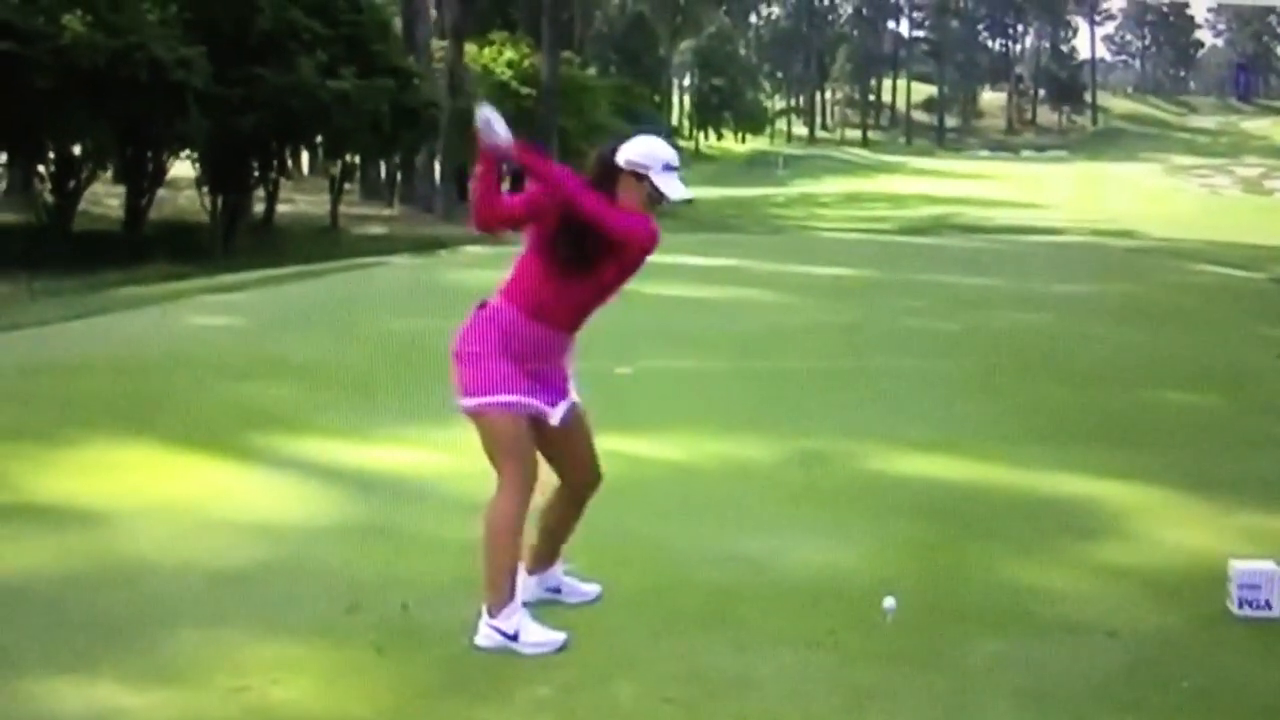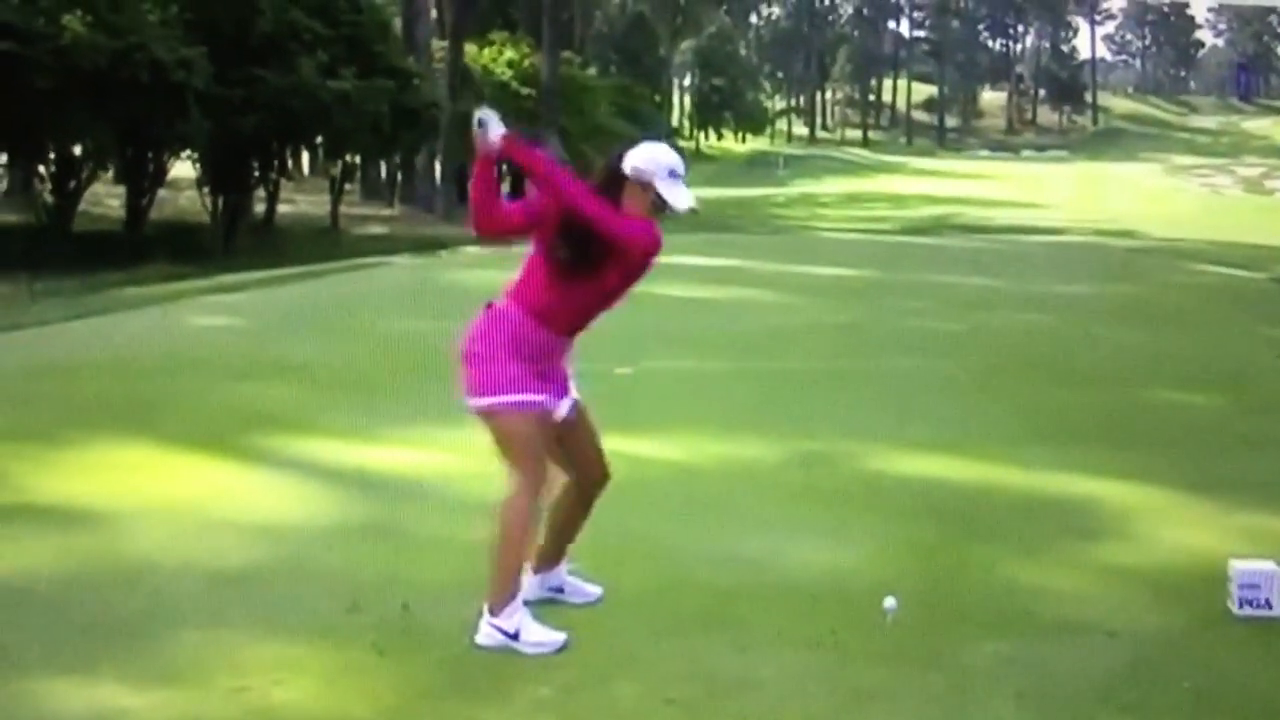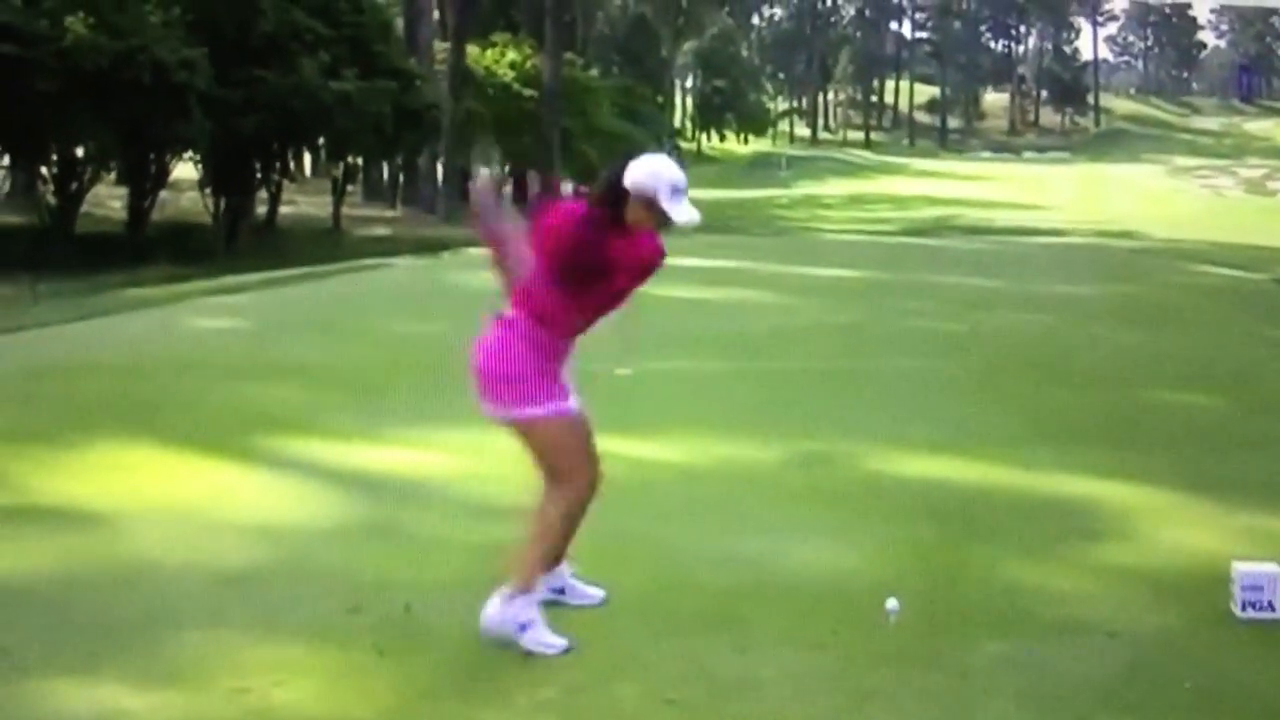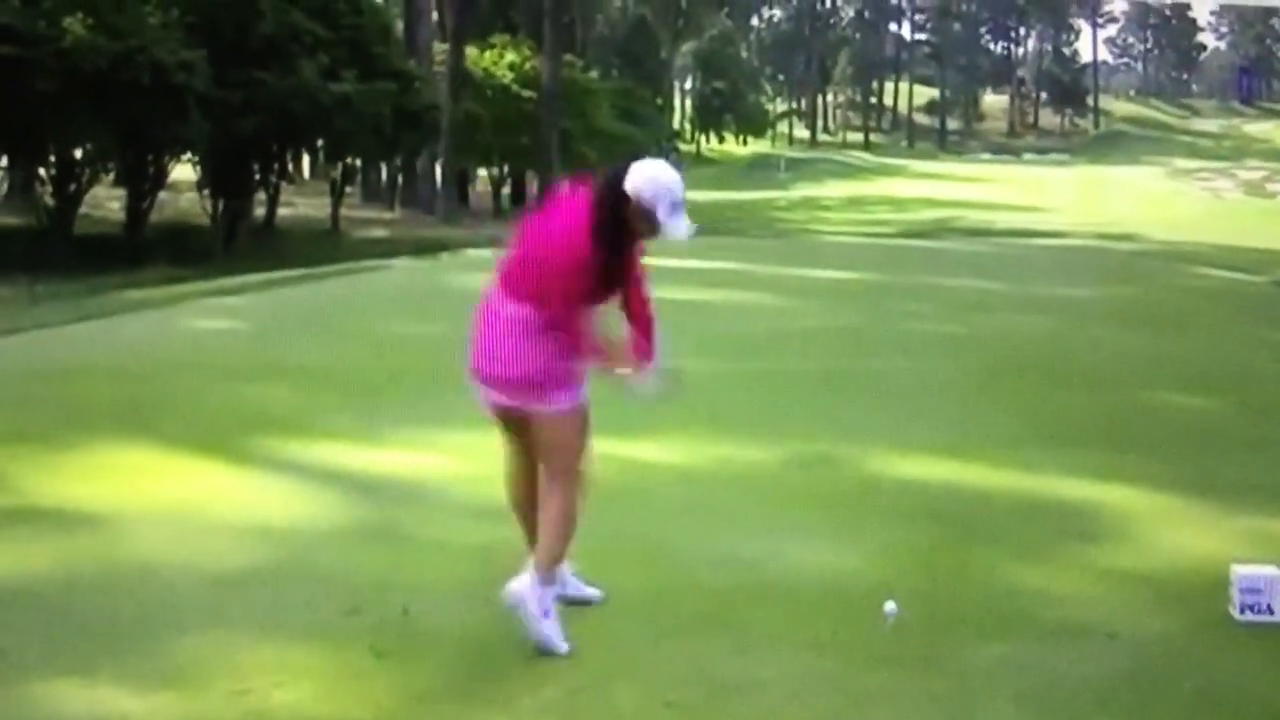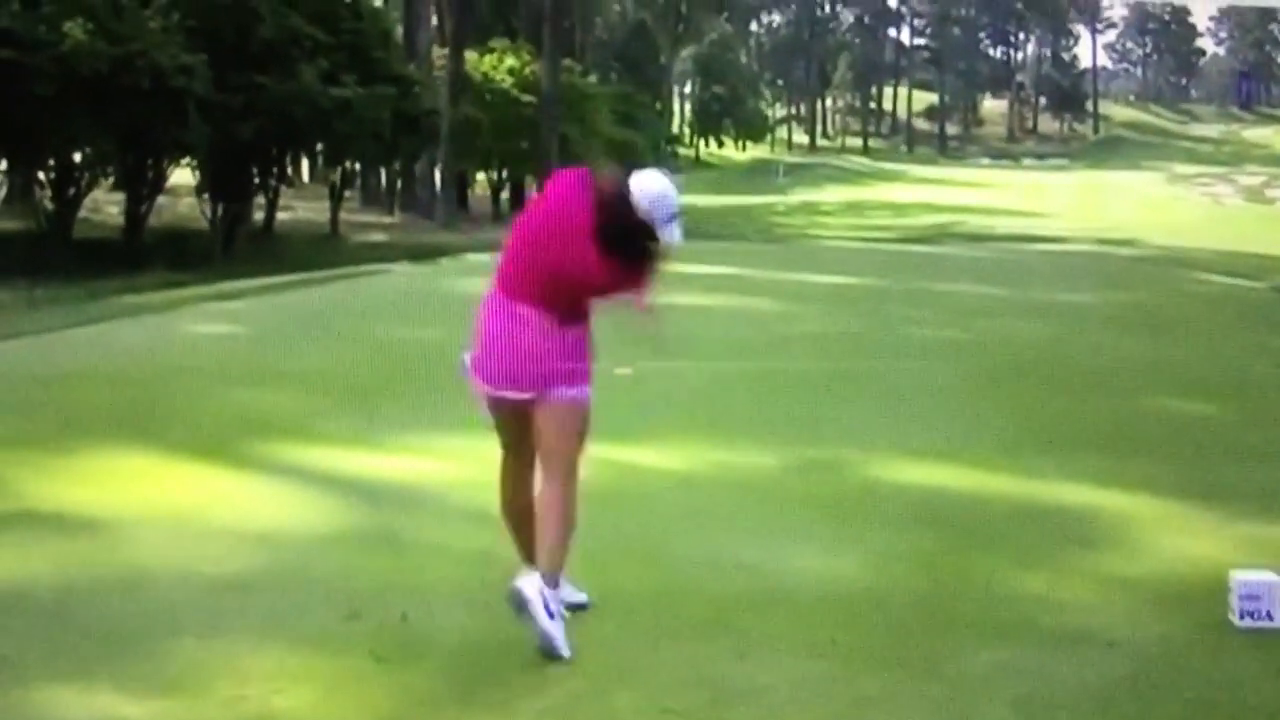
dt=0.1s
person 1, frame 1
left shoulder: (641, 235)
right shoulder: (559, 200)
left elbow: (581, 201)
right elbow: (489, 217)
left wrist: (519, 152)
right wrist: (491, 155)
left hip: (545, 362)
right hip: (492, 346)
left knee: (584, 475)
right knee: (517, 479)
left ankle: (539, 571)
right ankle: (498, 618)
person 1, frame 2
left shoulder: (643, 241)
right shoulder: (562, 206)
left elbow: (584, 206)
right elbow: (489, 225)
left wrist: (517, 149)
right wrist: (488, 157)
left hip: (545, 362)
right hip: (500, 347)
left knee: (592, 473)
right knee: (533, 477)
left ankle: (544, 572)
right ankle: (500, 617)
person 1, frame 3
left shoulder: (647, 254)
right shoulder: (571, 219)
right elbow: (515, 268)
right wrist: (498, 225)
left hip: (540, 359)
right hip: (517, 356)
left knee: (582, 475)
right knee: (572, 480)
left ankle: (546, 574)
right ankle: (511, 605)
person 1, frame 4
left shoulder: (581, 197)
right shoulder: (581, 240)
left elbow: (634, 294)
right elbow: (565, 322)
left wrist: (641, 350)
right wrist: (619, 357)
left hip: (497, 335)
right hip: (535, 348)
left knee: (528, 460)
right knee: (562, 477)
left ankle: (547, 572)
right ankle: (538, 581)
person 1, frame 5
left shoulder: (571, 185)
right shoulder: (603, 261)
right elbow: (630, 280)
left hip: (498, 334)
right hip: (555, 349)
left knee: (518, 463)
right knee: (559, 477)
left ankle: (536, 577)
right ankle: (544, 586)
